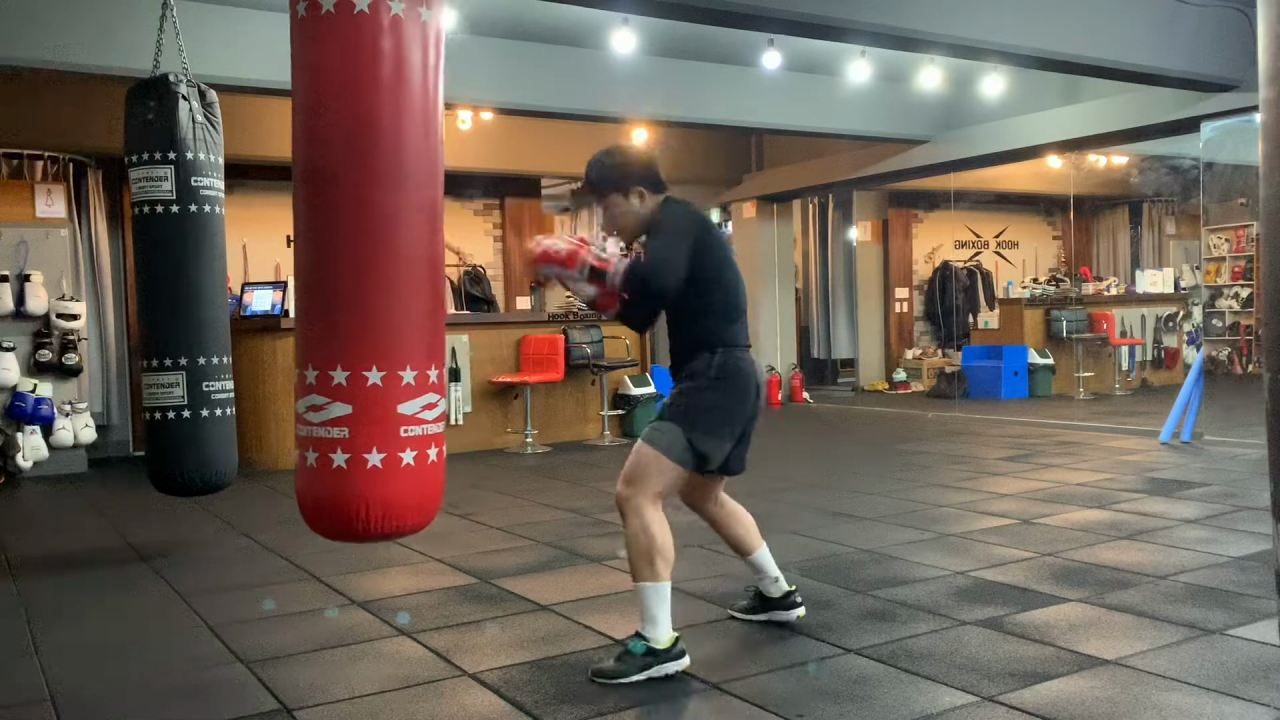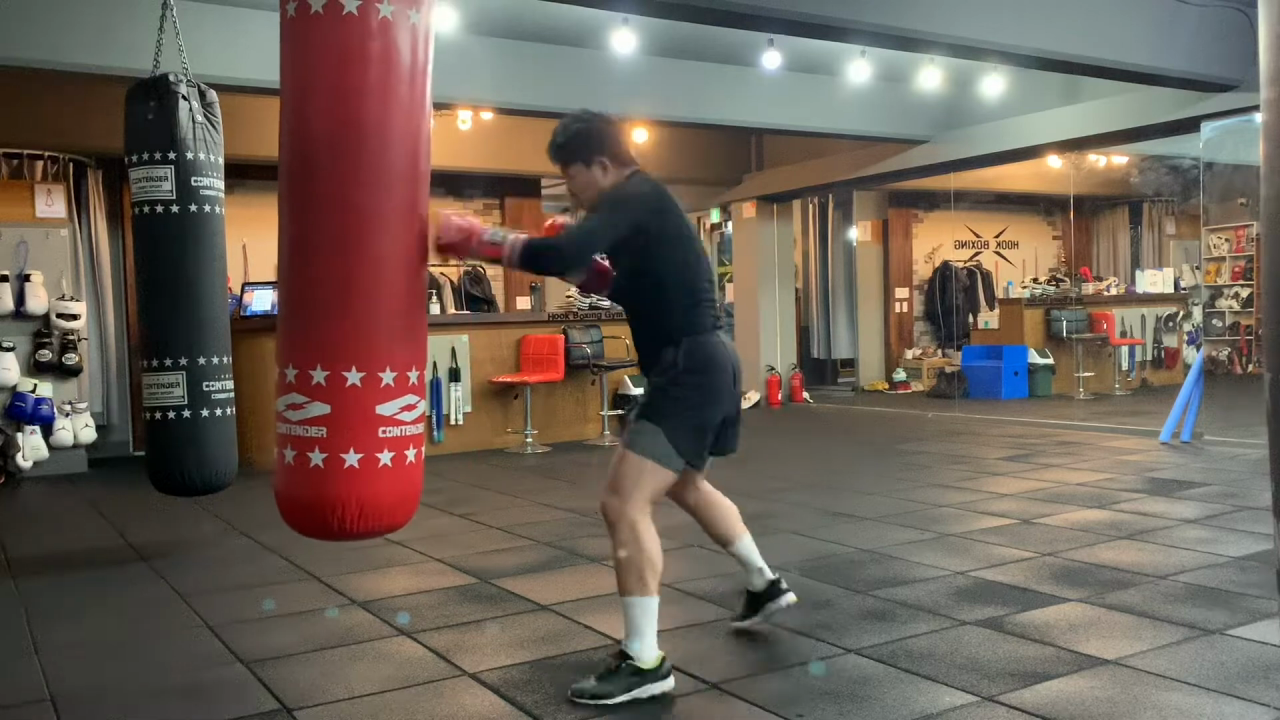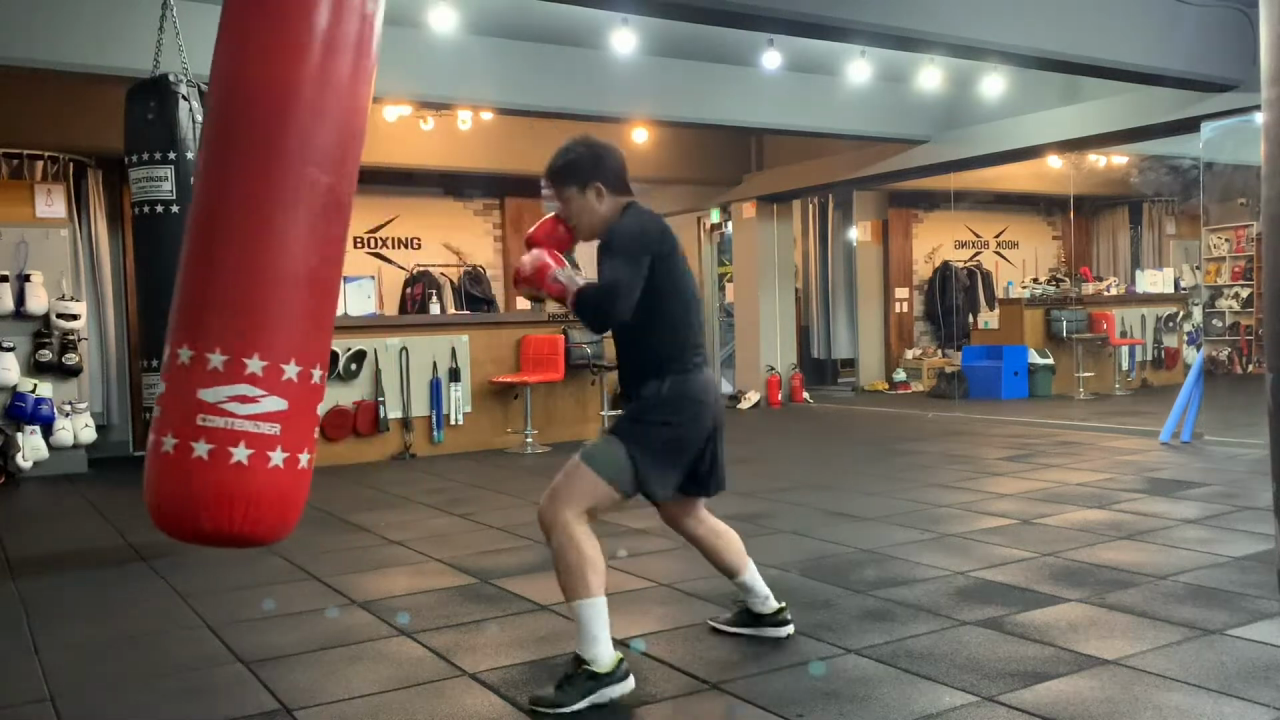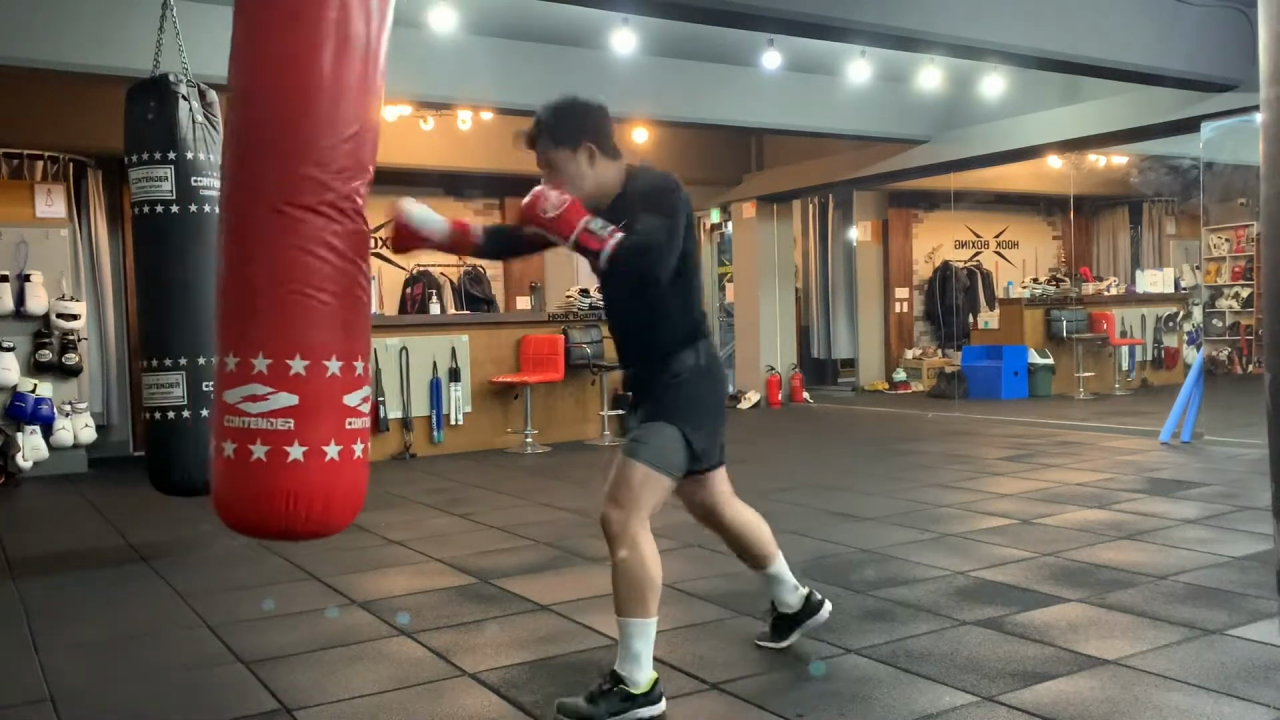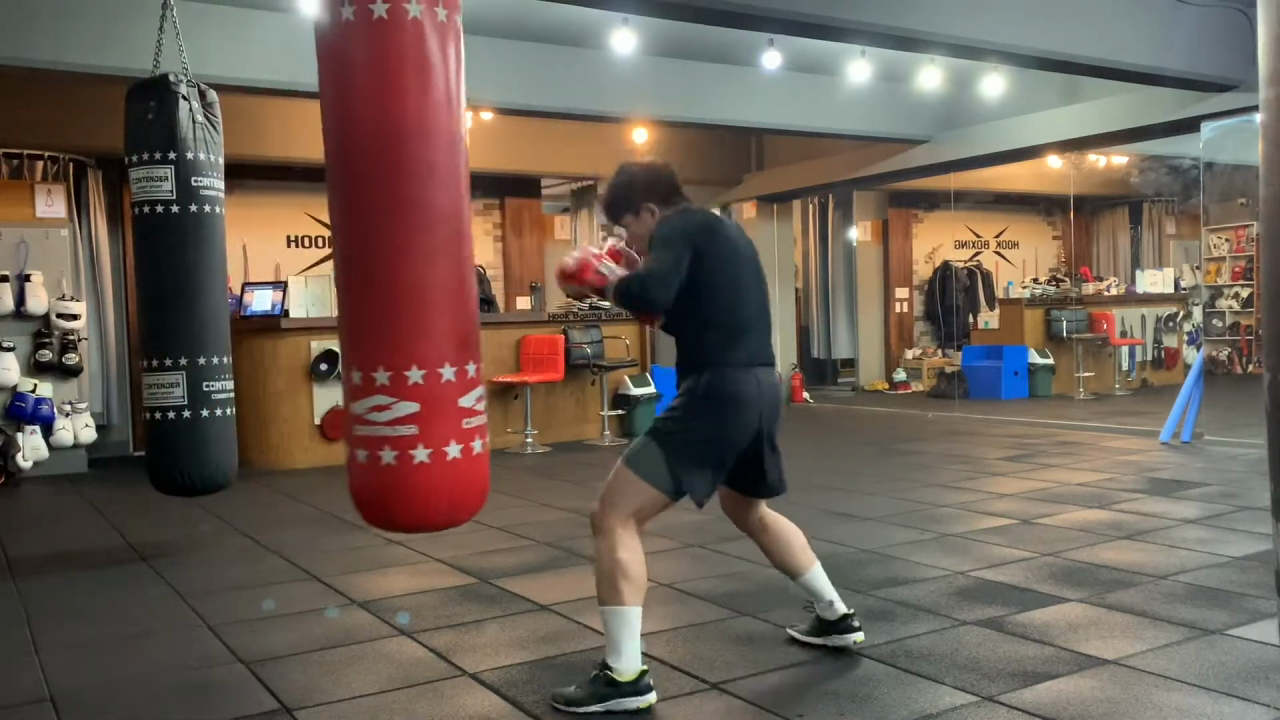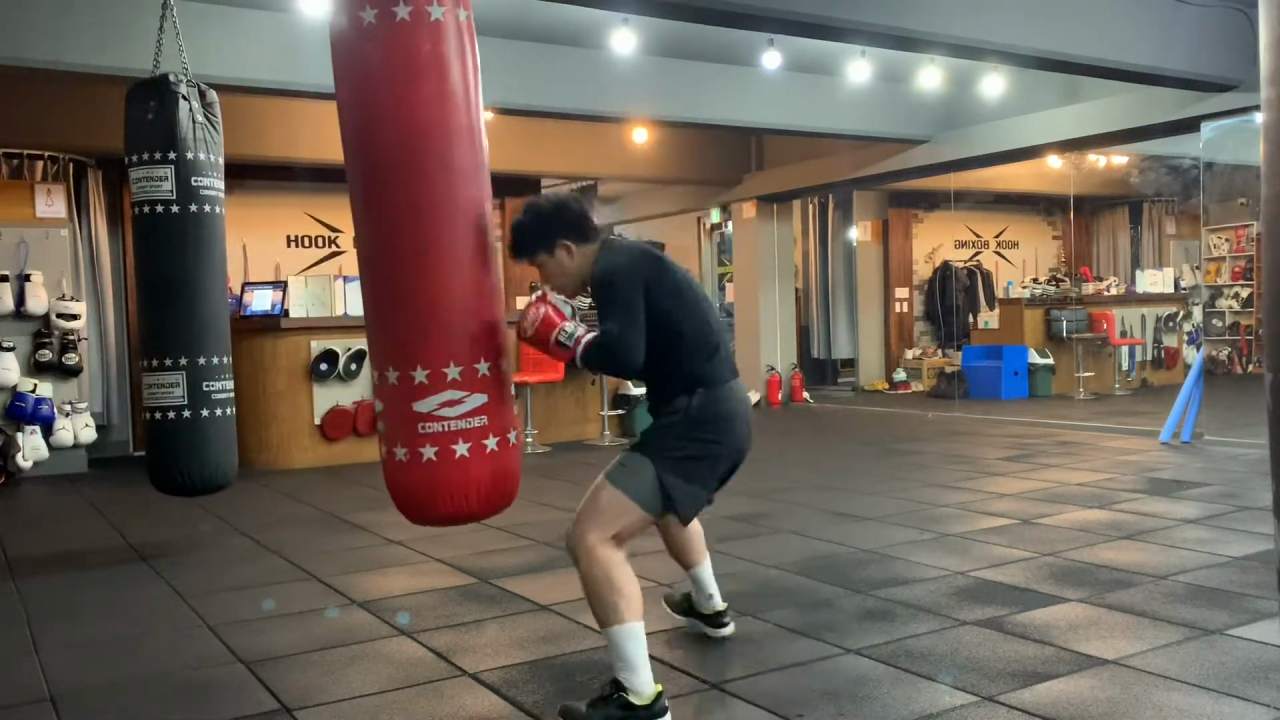
dt=0.7s
person 1, frame 1
left shoulder: (677, 221)
right shoulder: (671, 233)
left elbow: (659, 283)
right elbow: (641, 315)
left wrist: (581, 260)
right wrist: (592, 287)
left hip: (717, 381)
right hip: (724, 379)
left knee: (636, 494)
right knee: (703, 496)
left ankle: (659, 642)
right ankle: (778, 593)
person 1, frame 2
left shoulder: (638, 196)
right shoulder: (636, 203)
left elbow: (568, 247)
right elbow: (625, 284)
left wrist: (483, 239)
right wrist: (588, 272)
left hip: (692, 369)
right hip: (700, 366)
left knee: (625, 506)
right knee: (687, 486)
left ankle: (643, 663)
right ankle: (765, 586)
person 1, frame 3
left shoulder: (631, 230)
right shoulder: (640, 230)
left elbow: (607, 308)
right elbow: (612, 309)
left wrist: (552, 278)
right wrist: (558, 273)
left hip: (668, 403)
right hip: (691, 397)
left knee: (560, 511)
right knee: (687, 515)
left ankle: (600, 664)
right ankle: (766, 609)
person 1, frame 4
left shoulder: (658, 192)
right shoulder: (595, 203)
left elbow: (650, 271)
right elbow: (512, 242)
left wrist: (578, 228)
right wrist: (442, 230)
left hip: (686, 376)
right hip: (659, 381)
left knee: (623, 518)
right knee: (715, 504)
right ankle: (797, 603)
person 1, frame 5
left shoulder: (679, 228)
right shoulder: (727, 234)
left elbow: (651, 293)
left wrist: (603, 279)
right wrist: (642, 297)
left hip: (716, 394)
right hip: (760, 389)
left knee: (613, 518)
right knee: (749, 511)
left ankle: (624, 674)
right ankle: (836, 616)
person 1, frame 6
left shoulder: (616, 266)
right shoulder: (639, 260)
left elbow: (625, 357)
left wrist: (564, 337)
right wrist: (575, 341)
left hip: (700, 418)
right hip: (722, 410)
left knee: (591, 538)
right knee: (663, 505)
right ankle: (710, 608)
